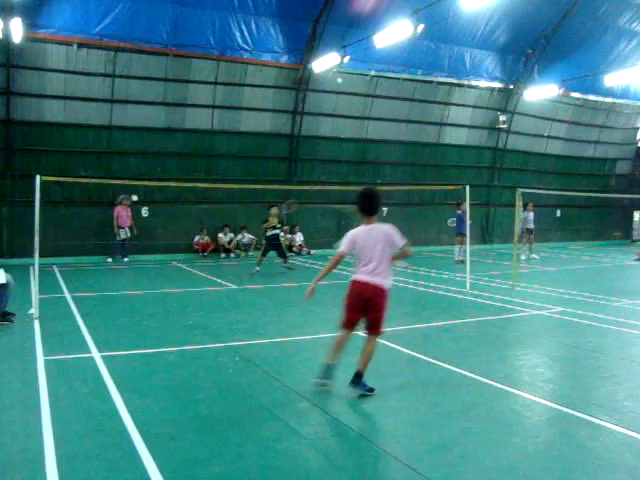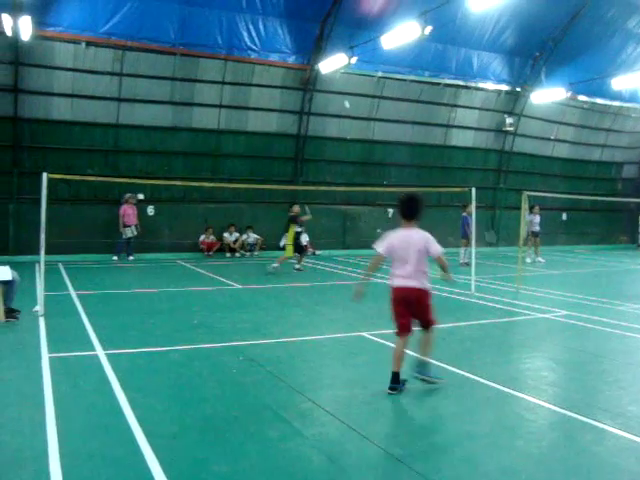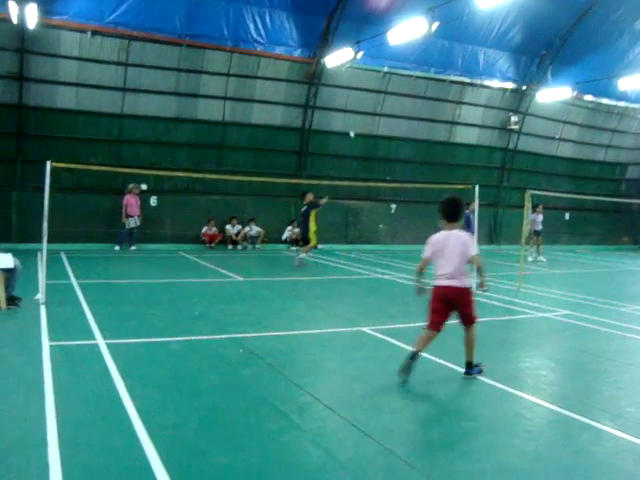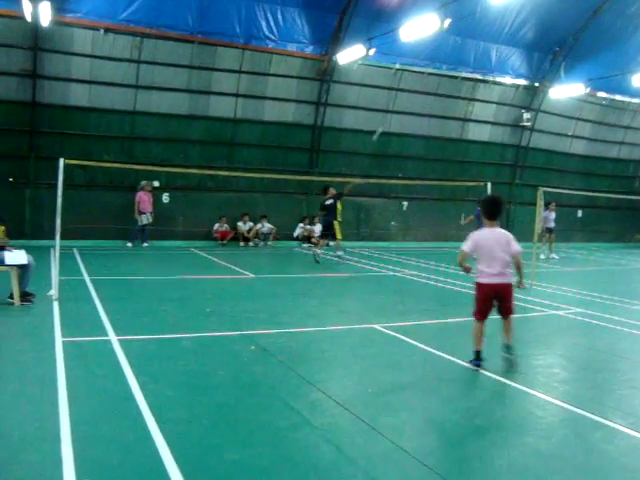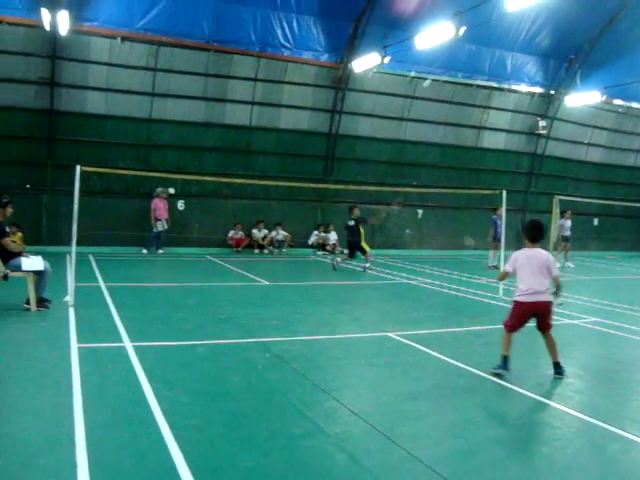
dt=0.2s
person 1, frame 1
left shoulder: (354, 234)
right shoulder: (388, 230)
left elbow: (335, 260)
right elbow: (407, 253)
left wrist: (316, 282)
right wrist: (392, 257)
left hip: (358, 286)
right hip: (378, 288)
left knee: (346, 331)
right knee: (372, 336)
left ankle: (327, 369)
right ankle: (358, 378)
person 1, frame 2
left shoulder: (390, 237)
right shoulder: (425, 237)
left elbow: (375, 262)
right elbow: (442, 261)
left wrist: (362, 283)
right wrist: (447, 274)
left hip: (398, 290)
right hip: (419, 290)
left knee: (402, 336)
right knee: (428, 328)
left ankle: (395, 381)
right ankle: (422, 365)
person 1, frame 3
left shoulder: (434, 239)
right shoulder: (466, 237)
left elbow: (422, 266)
right elbow: (477, 263)
left wrist: (419, 282)
right wrist: (482, 279)
left hip: (440, 288)
right hip: (462, 288)
left knee: (432, 329)
right knee: (469, 326)
left ankle: (411, 359)
right ankle: (470, 366)
person 1, frame 4
left shoulder: (475, 236)
right shoulder: (507, 236)
left elbow: (461, 260)
right elbow: (518, 261)
left wrist: (466, 268)
right wrist: (521, 278)
left hip: (484, 283)
right hip: (505, 283)
left knee: (479, 320)
right knee: (506, 317)
left ankle: (478, 357)
right ankle: (508, 347)
person 1, frame 5
left shoulder: (517, 256)
right shoulder: (547, 257)
left elbow: (501, 277)
right elbow: (557, 281)
left wrist: (509, 271)
right wrist: (557, 292)
left hip: (523, 302)
right hip: (544, 302)
left knee: (508, 329)
right knee: (546, 332)
left ankle: (504, 364)
right ankle: (557, 367)
